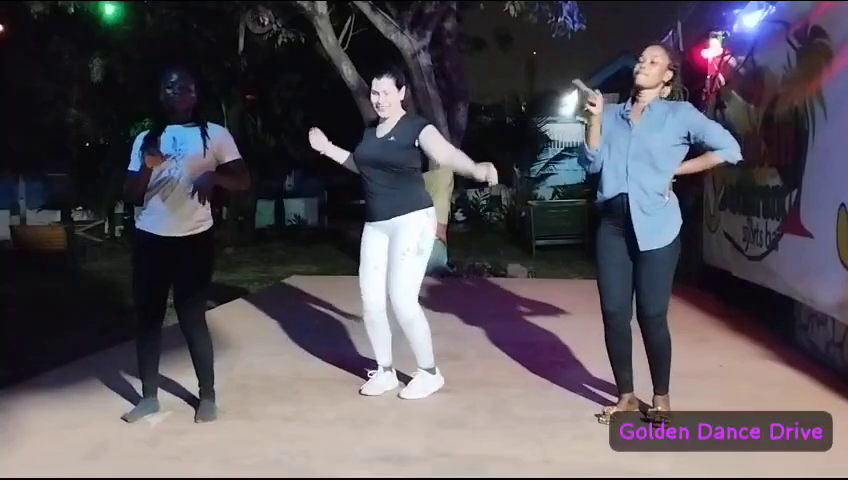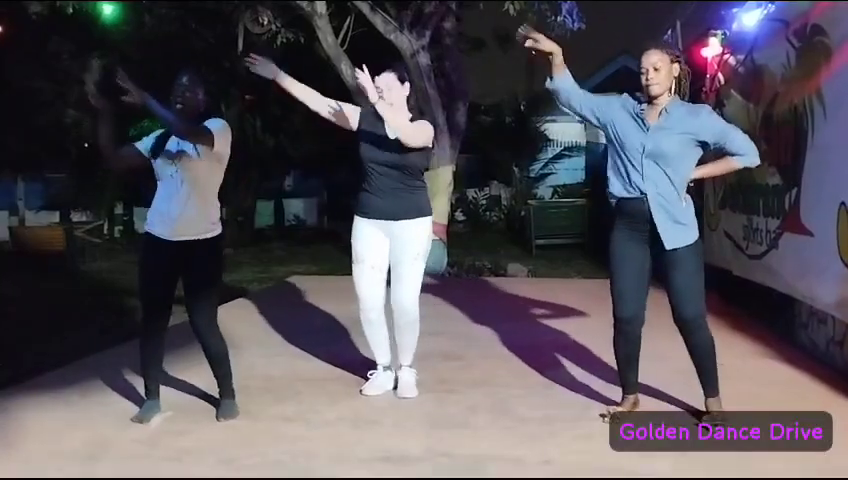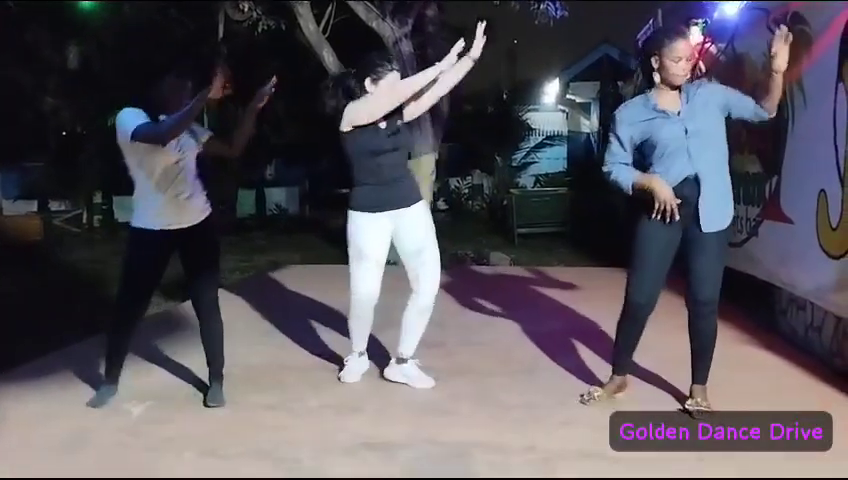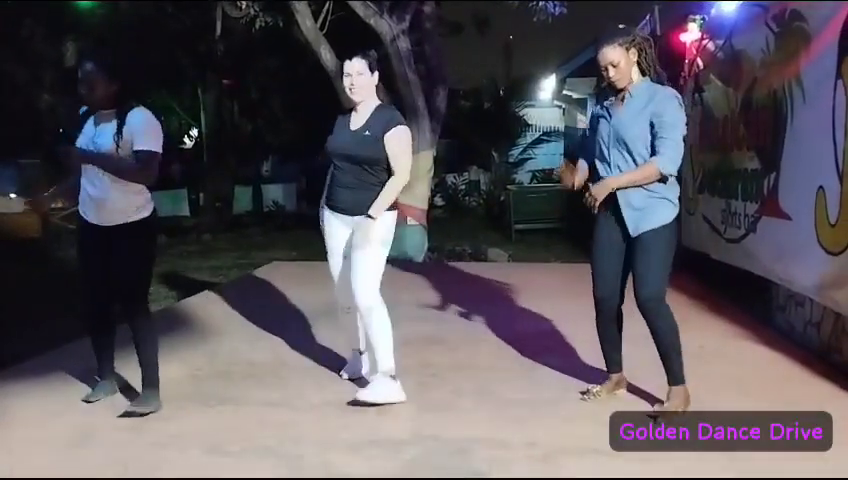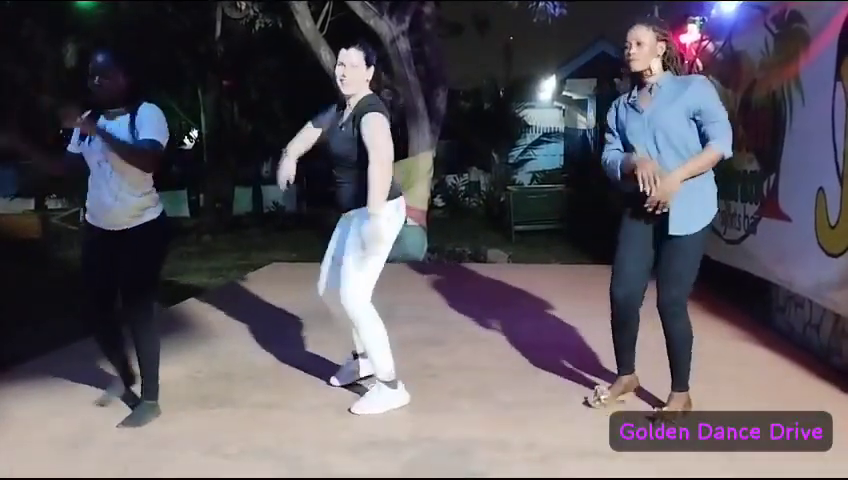
dt=1s
person 1, frame 1
left shoulder: (680, 114)
right shoulder: (612, 115)
left elbow: (728, 149)
right elbow: (591, 164)
left wrist: (675, 169)
right wrist: (595, 120)
left hip: (656, 224)
right hip: (612, 223)
left knee: (651, 314)
right knee: (614, 312)
left ankle: (661, 397)
right ankle: (626, 395)
person 1, frame 2
left shoulder: (697, 117)
right shoulder: (621, 111)
left elbow: (747, 153)
right elbow: (573, 98)
left wrist: (693, 173)
right wrist: (556, 55)
left hip: (675, 226)
right hip: (628, 225)
left knee: (690, 316)
right knee: (627, 317)
left ankle: (713, 399)
right ankle: (629, 396)
person 1, frame 3
left shoulder: (708, 94)
right shoulder: (631, 113)
left elbow: (762, 111)
right elbow: (614, 167)
left wrist: (778, 71)
right wrist: (651, 183)
left hip: (708, 211)
right hip: (662, 210)
left knee: (703, 302)
right knee: (639, 299)
left ankle: (699, 389)
right ankle: (618, 377)
person 1, frame 4
left shoulder: (663, 99)
right shoulder: (603, 109)
left elbow: (667, 163)
right elbow: (592, 156)
left wrist: (609, 182)
right wrist: (577, 174)
left hip: (653, 214)
right hip: (610, 212)
left knee: (650, 297)
right knee: (605, 298)
left ankle: (678, 388)
right ankle: (615, 375)
person 1, frame 5
left shoulder: (695, 89)
right shoulder: (621, 107)
left elbow: (721, 142)
right elbow: (610, 159)
left wrist: (676, 177)
right wrist: (635, 164)
left hip: (686, 208)
right hip: (641, 207)
left knee: (671, 301)
right knee: (623, 296)
left ankle: (680, 393)
right ankle: (625, 376)
person 2, frame 1
left shoulder: (215, 134)
right shoulder: (145, 139)
left elbow: (243, 180)
right elbow: (131, 194)
left wrist: (213, 175)
right wrist: (147, 169)
left hip: (194, 239)
right hip: (150, 238)
left knee: (191, 317)
right knee: (148, 316)
left ankle: (207, 396)
right ankle: (148, 396)
person 2, frame 2
left shoulder: (218, 129)
right shoulder: (159, 138)
left elbow: (189, 132)
right elbow: (115, 158)
left wrist: (143, 99)
right wrist: (103, 110)
left hip: (202, 243)
right hip: (158, 241)
left knee: (204, 323)
right knee: (153, 321)
left ankle: (227, 394)
right ankle: (152, 398)
person 2, frame 3
left shoulder: (189, 125)
right shoulder: (130, 118)
left elbow: (231, 149)
right elbow: (160, 136)
left wrist: (254, 107)
right wrist: (204, 98)
left hip: (198, 225)
right hip: (150, 229)
left knee: (207, 306)
right knee: (129, 306)
left ankle: (216, 381)
right ankle: (109, 381)
person 2, frame 4
left shoulder: (139, 119)
right shoulder: (88, 117)
left elbow: (144, 172)
left wrist: (91, 156)
right wrist: (57, 193)
left hip: (132, 225)
right hip: (91, 224)
left knee: (133, 304)
right knee: (94, 302)
left ankle: (150, 391)
right ankle: (106, 378)
person 2, frame 5
left shoulder: (148, 114)
right shoulder: (88, 119)
left elbow: (147, 161)
right elbow: (64, 165)
left wrist: (95, 130)
left hip: (141, 228)
right hip: (99, 228)
left knee: (138, 311)
right knee: (96, 307)
left ankle: (149, 398)
right ankle: (123, 376)
person 3, frame 1
left shoulder: (416, 126)
right shoulder: (372, 131)
left elbow: (446, 153)
right elbow: (359, 163)
left wrist: (475, 169)
right wrist: (328, 149)
left hip: (412, 219)
right hip: (375, 225)
left knee: (402, 299)
right knee: (371, 302)
left ankle: (429, 373)
right ankle: (385, 372)
person 3, frame 2
left shoulder: (422, 126)
right shoulder: (365, 118)
left elbow: (408, 136)
right elbow: (321, 103)
left wrist: (381, 103)
right wrist: (278, 75)
left hip: (411, 223)
right hip: (368, 221)
left knee: (405, 301)
right knee: (369, 299)
left ankle: (405, 371)
right ankle: (382, 368)
person 3, frame 3
left shoulder: (397, 113)
right shoulder: (352, 113)
left elbow: (435, 92)
right elbow: (397, 94)
left wrist: (470, 56)
right wrist: (443, 64)
left hip: (411, 210)
right hip: (368, 215)
left knee: (427, 282)
right knee: (364, 294)
left ankle: (402, 361)
right ankle: (358, 356)
person 3, frame 4
left shoulder: (391, 120)
right shoulder: (342, 120)
left elbow: (402, 173)
left wrist: (374, 216)
right wrist: (322, 207)
left hip: (373, 217)
right hip: (336, 216)
left knee: (365, 291)
right knee: (346, 292)
left ankle: (388, 378)
right ankle: (363, 355)
person 3, frame 5
left shoulder: (371, 110)
right shoulder: (341, 107)
left elbow: (382, 159)
right elbow: (312, 130)
left wrist: (374, 217)
right wrist: (289, 156)
left hip: (377, 213)
right hip: (354, 213)
left knee: (354, 298)
right knee: (329, 290)
left ankle: (390, 386)
right ankle: (365, 356)
